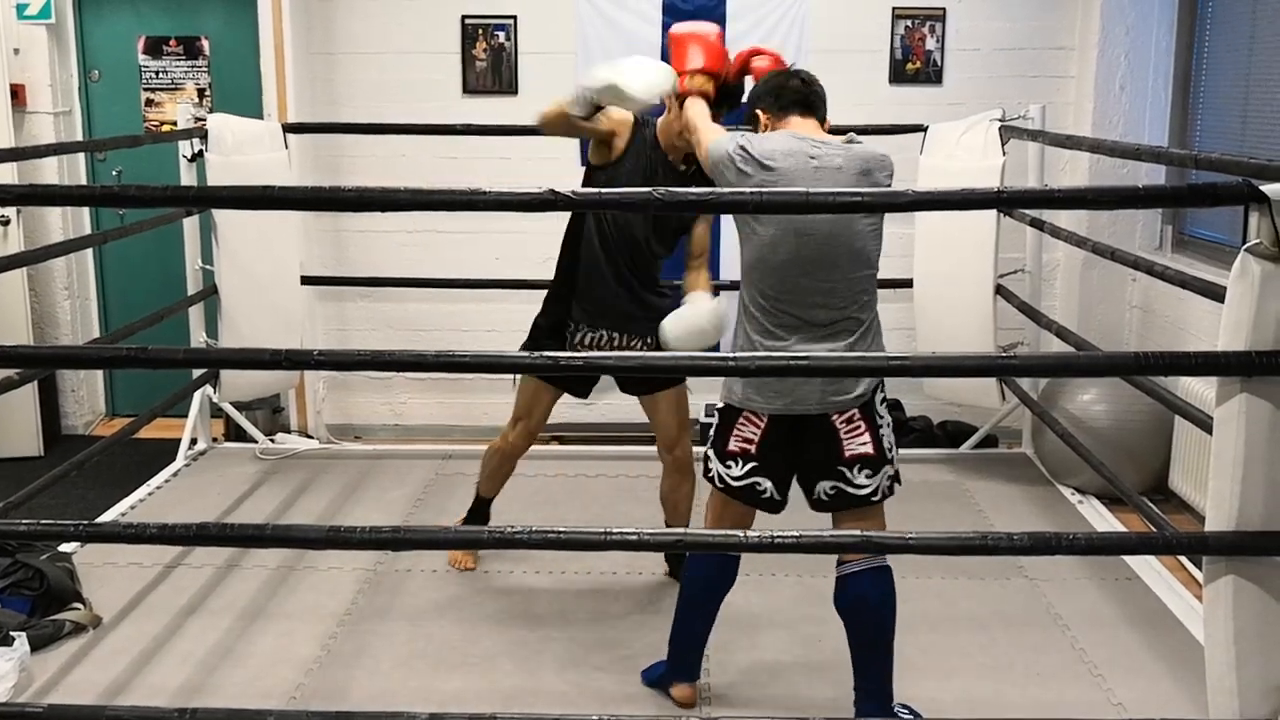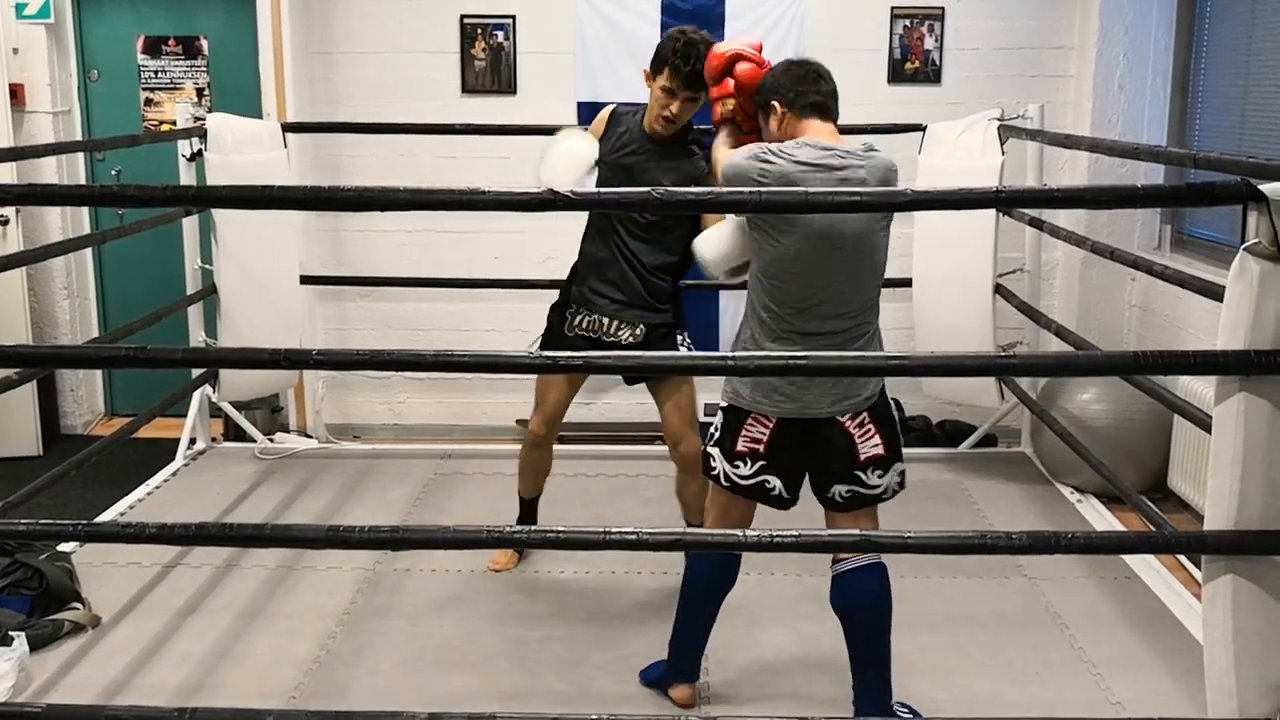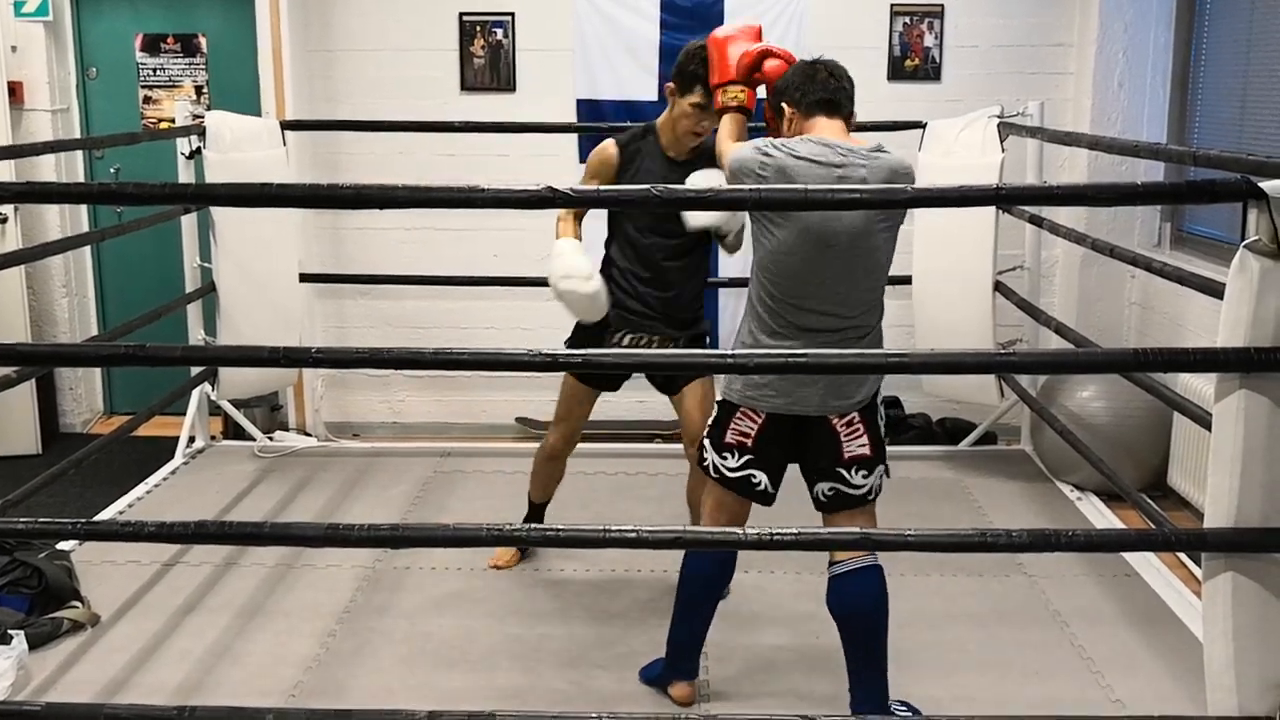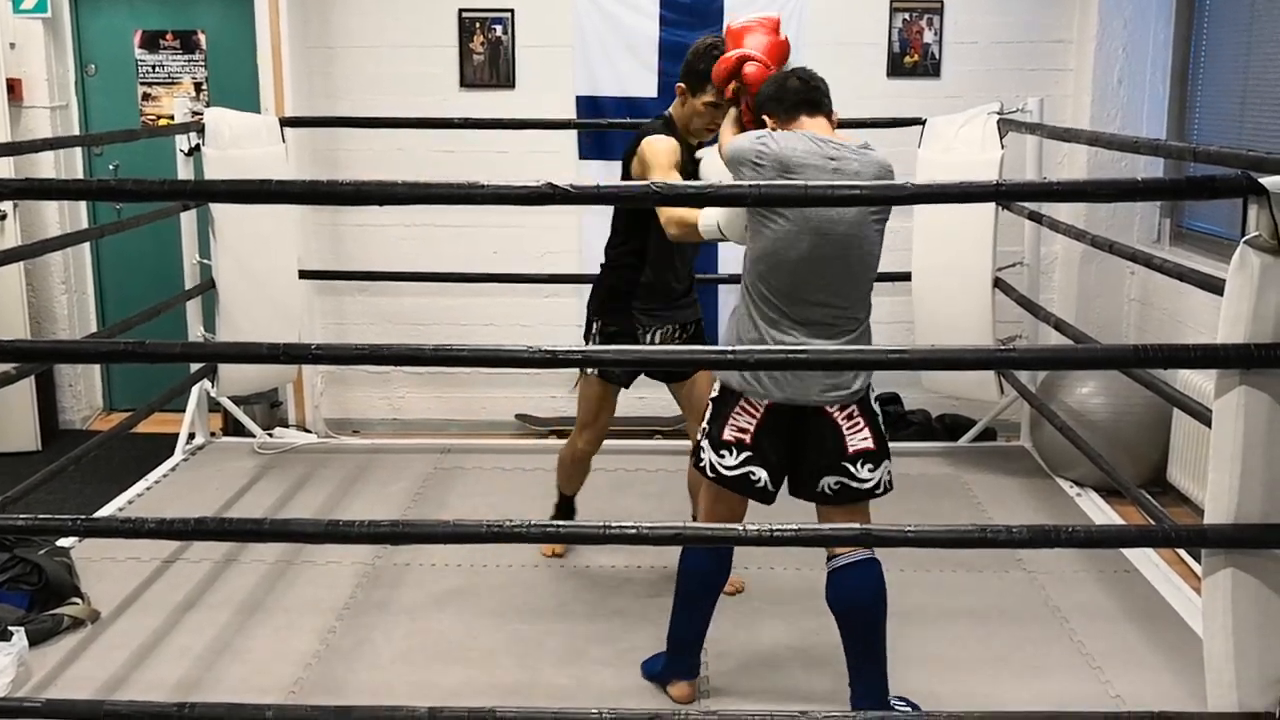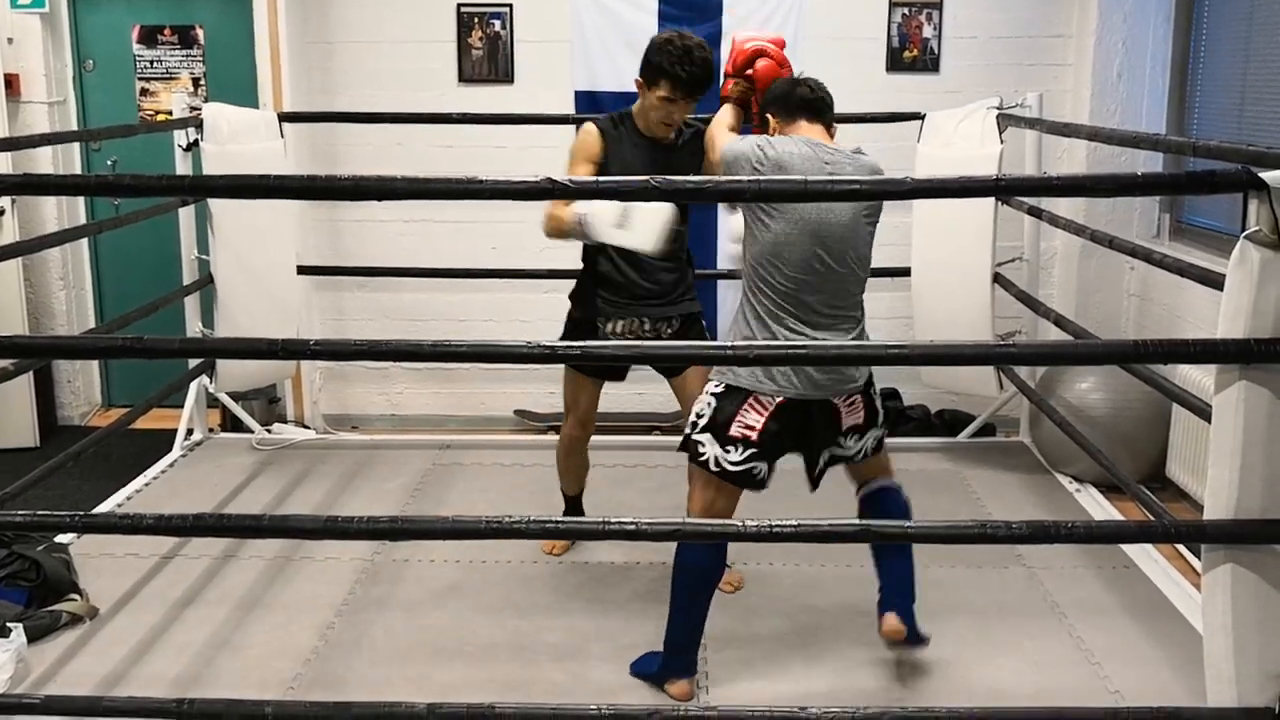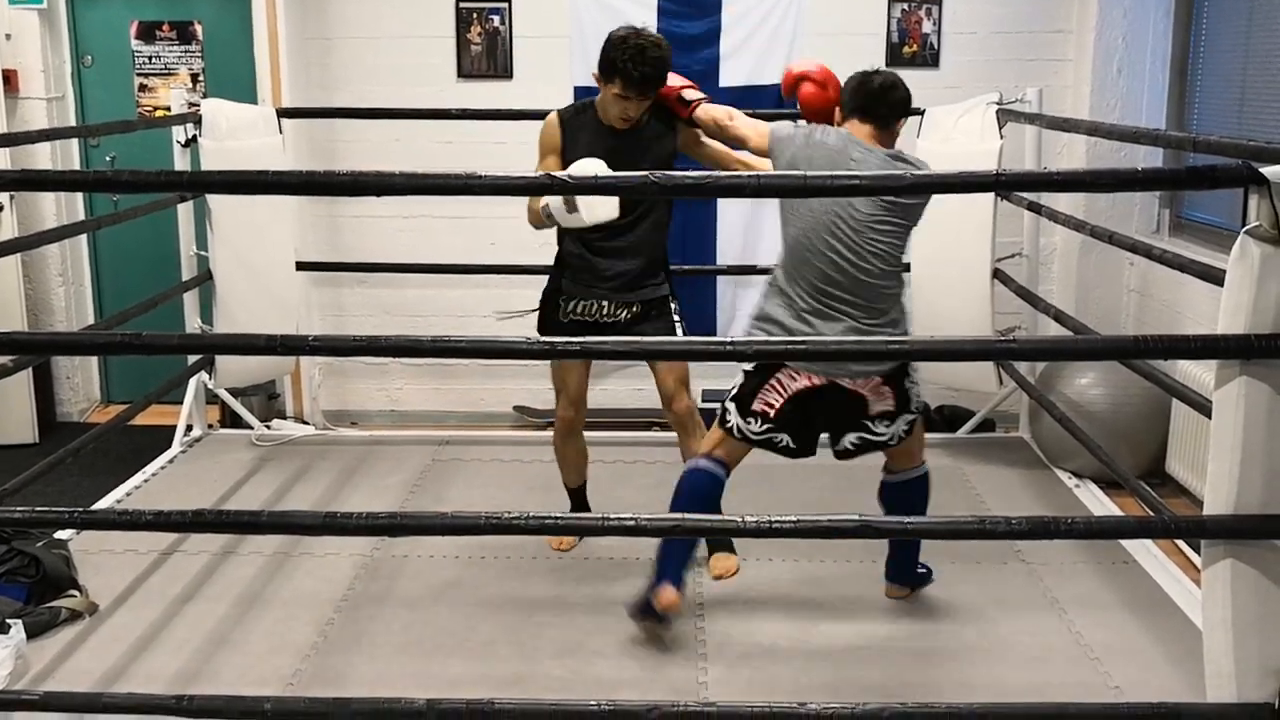
dt=0.2s
person 1, frame 1
left shoulder: (746, 157)
right shoulder: (873, 164)
left elbow: (698, 128)
left wrist: (693, 83)
right wrist: (790, 88)
left hip: (761, 392)
right hip: (848, 392)
left knee: (721, 529)
right knee: (861, 545)
person 1, frame 2
left shoulder: (759, 166)
right shoulder: (881, 170)
left elbow: (725, 157)
left wrist: (731, 115)
right wrist: (764, 89)
left hip: (765, 393)
right hip: (852, 392)
left knee: (720, 528)
right knee: (857, 544)
person 1, frame 3
left shoulder: (767, 165)
right shoulder: (895, 174)
left elbow: (727, 147)
left wrist: (732, 97)
right wrist: (787, 81)
left hip: (760, 389)
right hip: (848, 393)
left knee: (718, 525)
right knee: (853, 545)
person 1, frame 4
left shoulder: (765, 154)
right shoulder: (878, 172)
left elbow: (729, 140)
left wrist: (746, 97)
right wrist: (772, 88)
left hip: (757, 382)
right hip: (839, 388)
left knee: (715, 522)
right knee: (849, 540)
left ankle: (680, 671)
right ankle: (871, 703)
person 1, frame 5
left shoulder: (763, 157)
right shoulder: (869, 175)
left elbow: (718, 139)
left wrist: (736, 94)
right wrist: (778, 83)
left hip: (757, 375)
right hip: (841, 373)
left knee: (708, 512)
right knee: (877, 477)
left ankle: (677, 668)
right ankle: (898, 613)
person 1, frame 6
left shoulder: (805, 143)
right shoulder: (914, 181)
left elbow: (730, 124)
left wrist: (687, 99)
right wrist: (822, 105)
left hip: (789, 353)
right hip: (874, 359)
left knee: (716, 452)
right knee: (907, 454)
left ankle: (666, 585)
right ankle: (901, 574)
person 2, frame 1
left shoulder: (703, 181)
right shoulder: (620, 129)
left elbow: (698, 266)
right elbow: (550, 123)
left wrist: (700, 303)
right wrist: (586, 100)
left hip: (646, 328)
right hip: (574, 317)
left knee: (679, 452)
right knee: (517, 436)
left ankle: (679, 558)
right ankle: (474, 521)
person 2, frame 2
left shoulder: (705, 163)
right shoulder: (613, 120)
right elbow: (570, 166)
right wrist: (564, 166)
left hip: (653, 317)
right hip: (584, 303)
left knee: (687, 448)
right knee: (540, 429)
right ankle: (524, 528)
person 2, frame 3
left shoulder: (718, 164)
right shoulder: (617, 152)
left elbow: (734, 244)
right elbow: (570, 209)
left wrist: (729, 221)
right wrist: (568, 253)
left hip: (681, 330)
right hip: (612, 320)
left knee: (704, 448)
right knee: (559, 441)
right ankle: (529, 530)
person 2, frame 4
left shoulder: (694, 145)
right shoulder: (657, 146)
right elbow: (676, 225)
left hip: (680, 314)
right hip: (623, 311)
right knee: (587, 437)
right ankle: (563, 513)
person 2, frame 5
left shoulder: (697, 142)
right shoulder: (598, 136)
right elbow: (554, 222)
right wrist: (589, 221)
left hip: (675, 307)
right hip: (604, 304)
right knee: (576, 428)
right ankle: (571, 515)
person 2, frame 6
left shoulder: (669, 126)
right shoulder: (562, 126)
left elbow: (729, 161)
right elbow: (536, 215)
right wrist: (560, 205)
left hip: (645, 291)
right hip: (575, 290)
left knee: (682, 409)
right knee: (568, 416)
left ankle: (713, 531)
right ankle: (579, 510)
